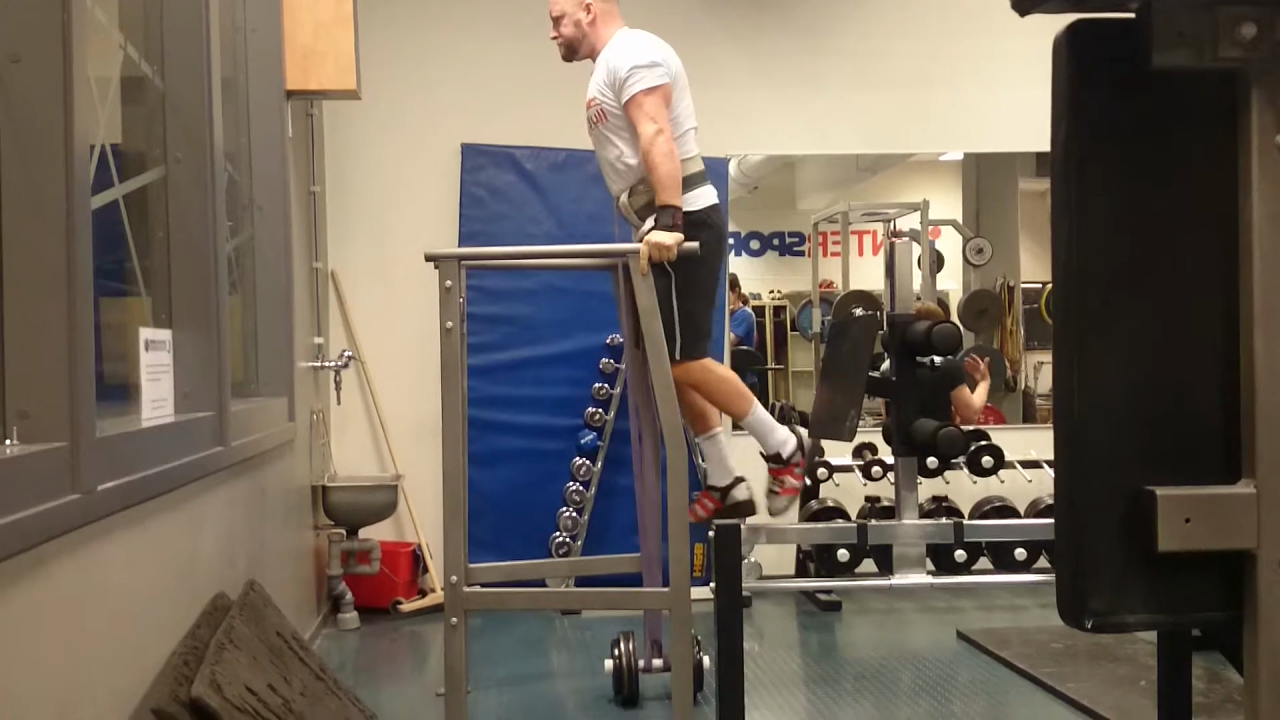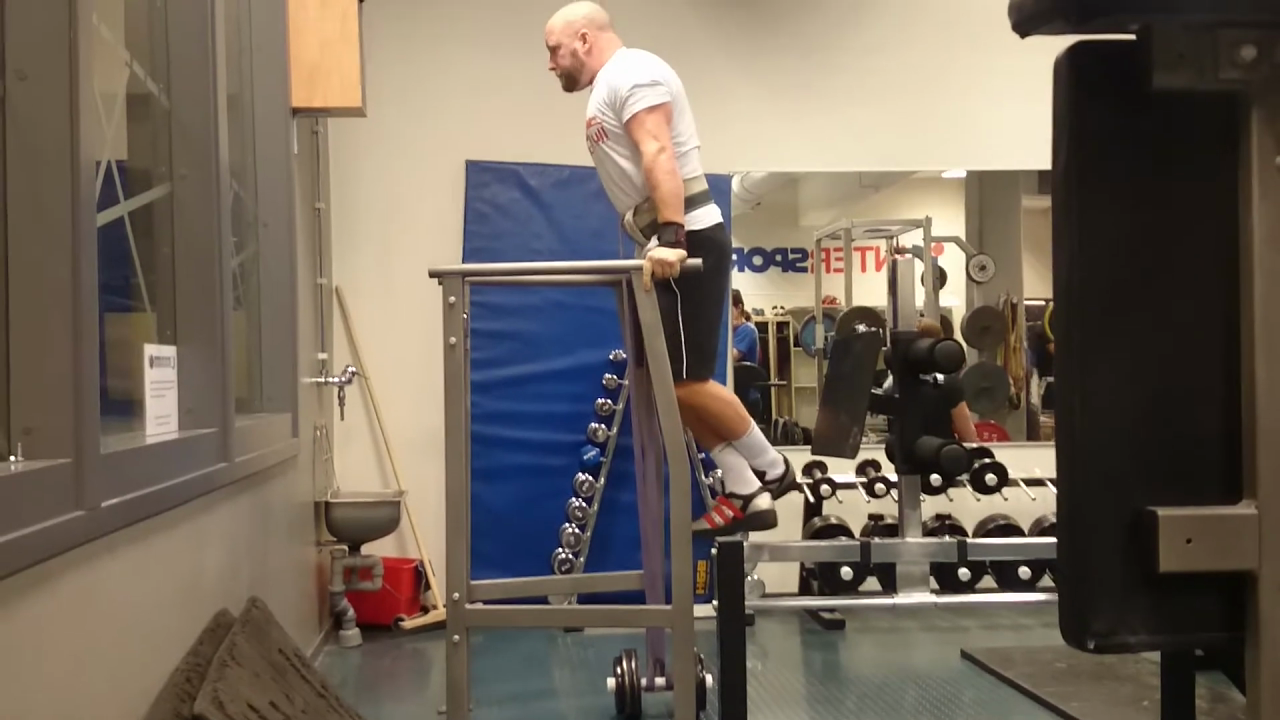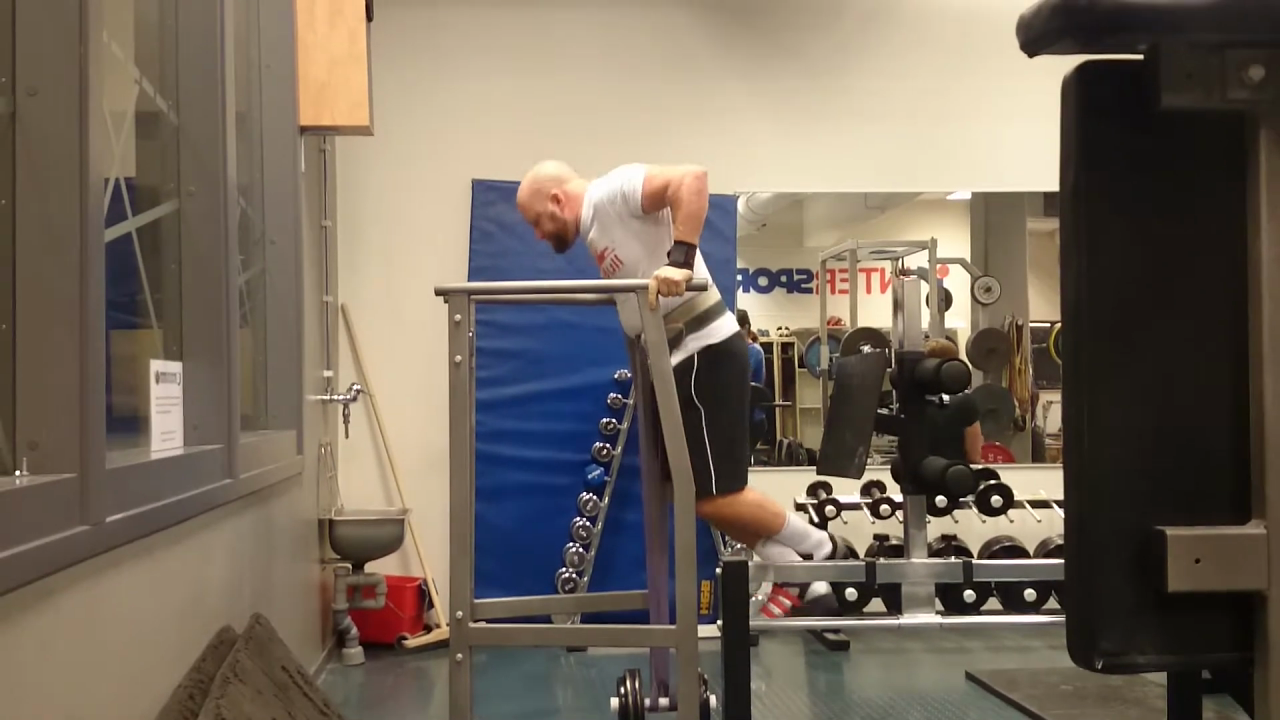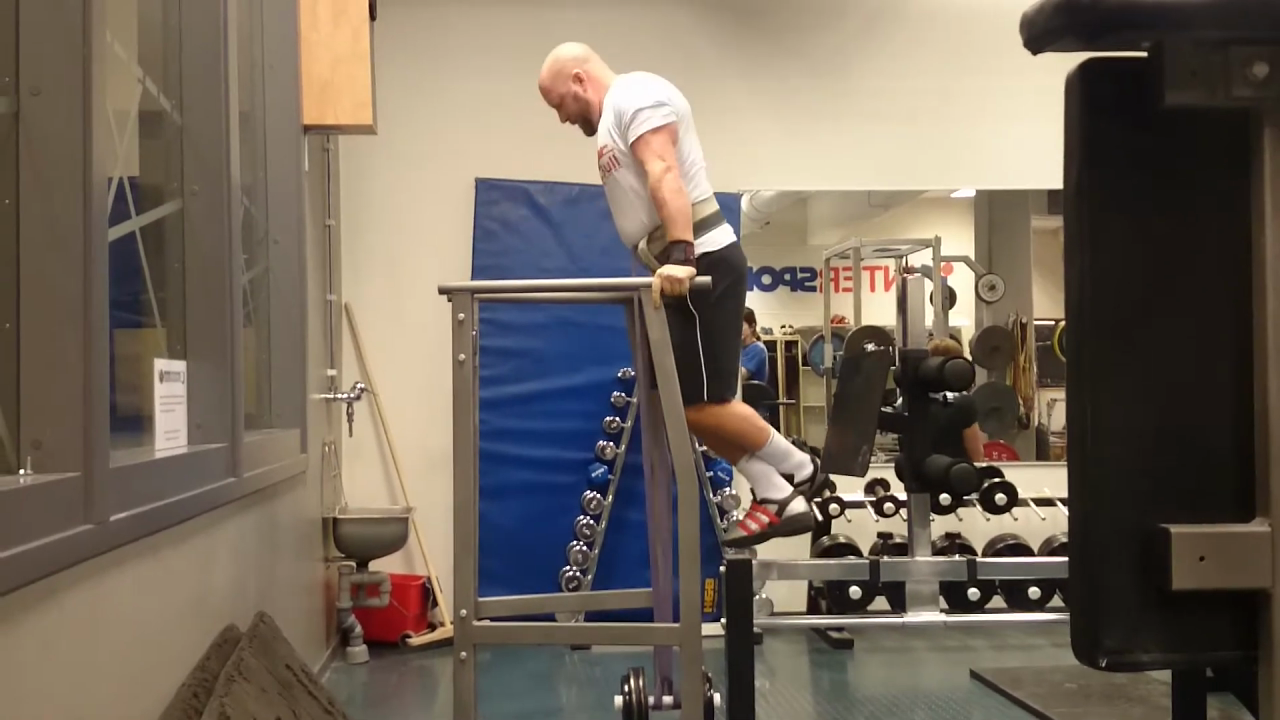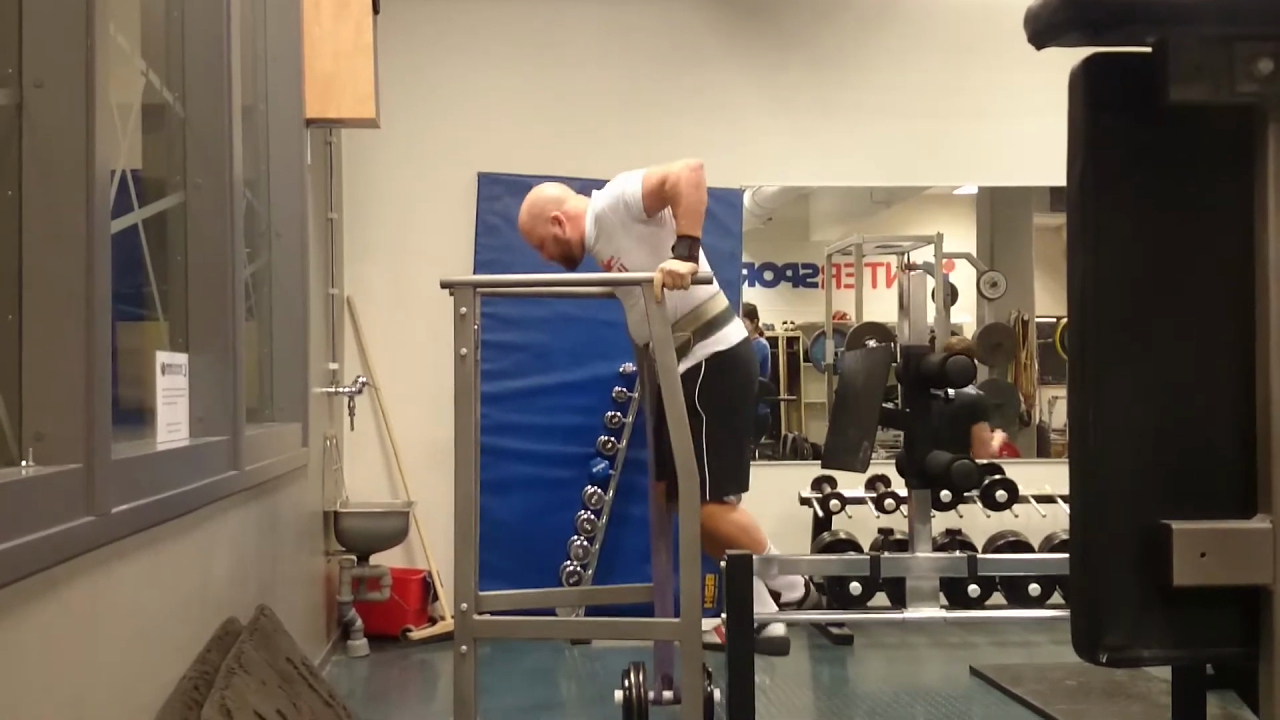
dt=1s
person 1, frame 1
left shoulder: (632, 54)
right shoulder: (611, 65)
left elbow: (657, 138)
left wrist: (667, 221)
left hip: (684, 223)
right hip: (660, 230)
left knee: (683, 360)
right knee: (669, 363)
left ankle: (783, 448)
right ankle: (724, 483)
person 1, frame 2
left shoulder: (630, 72)
right shoulder: (612, 87)
left elbow: (660, 155)
left wrist: (671, 238)
left hip: (687, 241)
right hip: (669, 246)
left knee: (685, 380)
right knee: (670, 379)
left ankle: (770, 470)
right ankle: (745, 493)
person 1, frame 3
left shoulder: (613, 192)
right shoulder: (597, 223)
left elbow: (691, 179)
left wrist: (680, 259)
left hip: (703, 353)
right hip: (681, 358)
left knee: (714, 496)
right knee: (693, 490)
left ankle: (819, 549)
right ankle: (798, 579)
person 1, frame 4
left shoulder: (635, 94)
right shoulder: (617, 116)
left elbow: (664, 175)
left wrist: (680, 255)
left hip: (700, 264)
right hip: (675, 271)
left knee: (703, 403)
right knee: (684, 402)
left ankle: (798, 471)
right ankle: (777, 495)
person 1, frame 5
left shoulder: (615, 202)
right shoulder: (604, 233)
left elbow: (689, 171)
left wrist: (685, 254)
left hip: (712, 360)
right hip: (688, 364)
left knee: (708, 502)
right knee: (672, 493)
left ankle: (789, 588)
right ankle: (758, 613)
